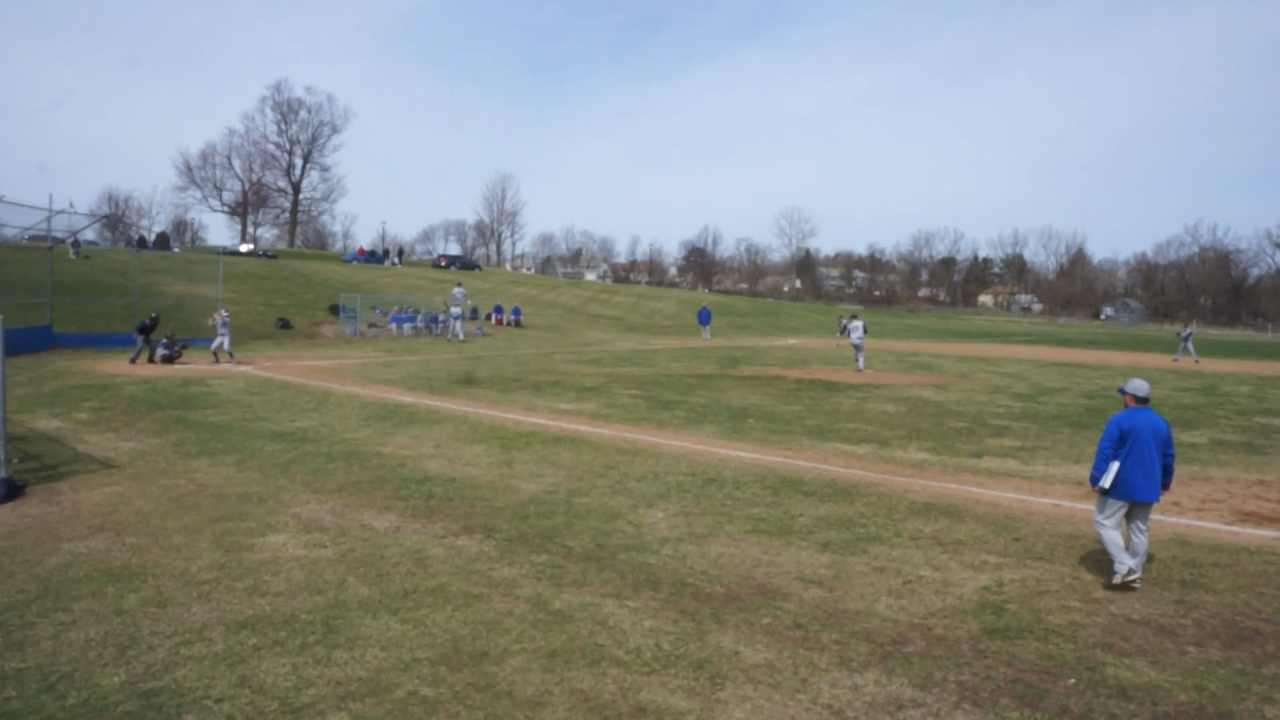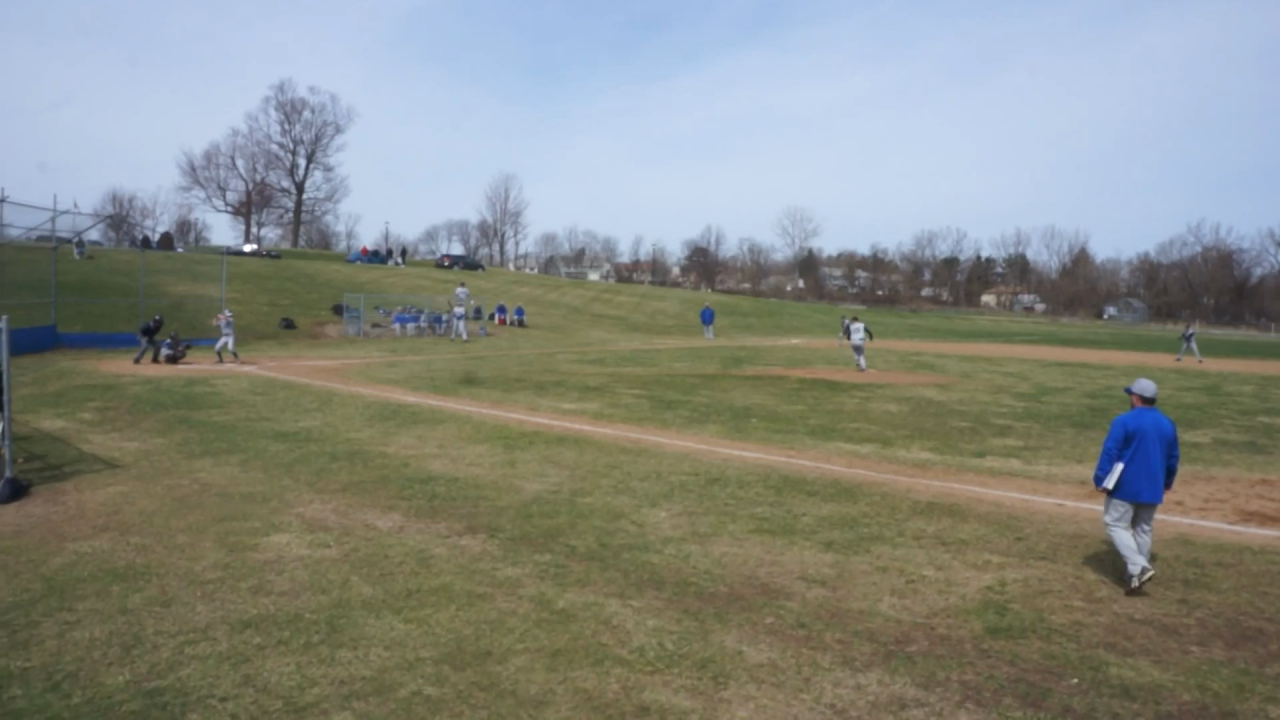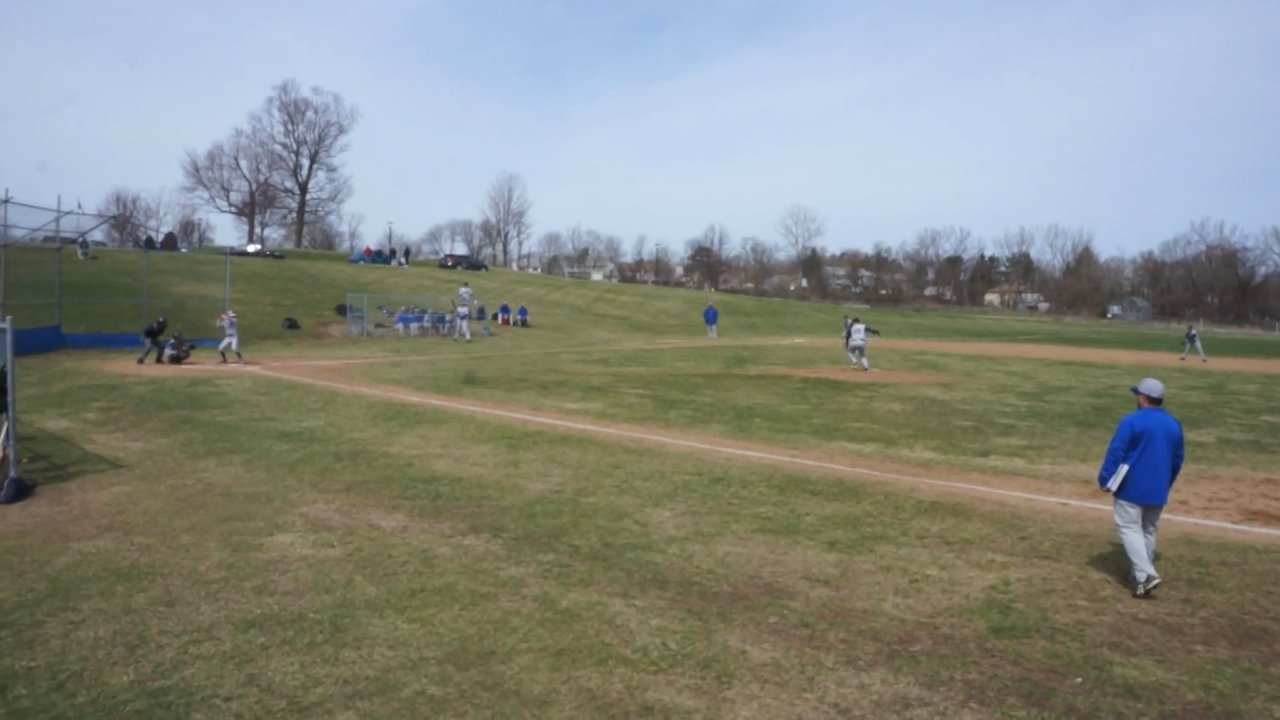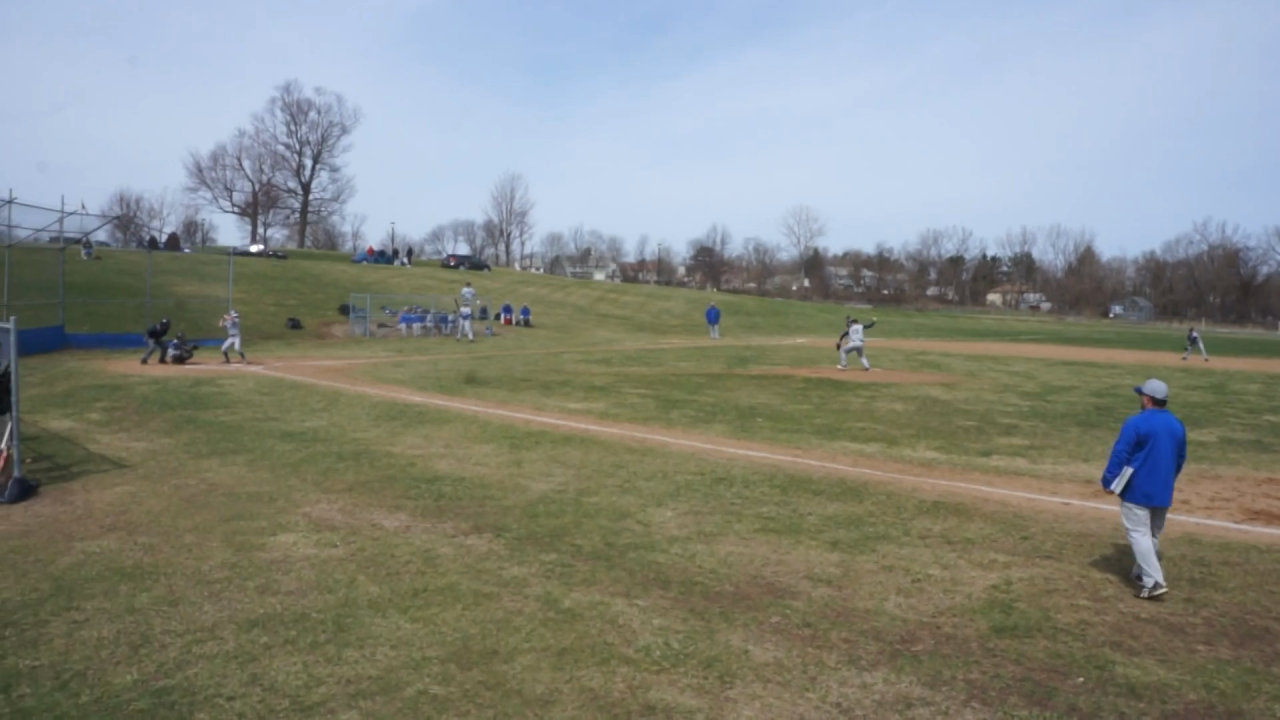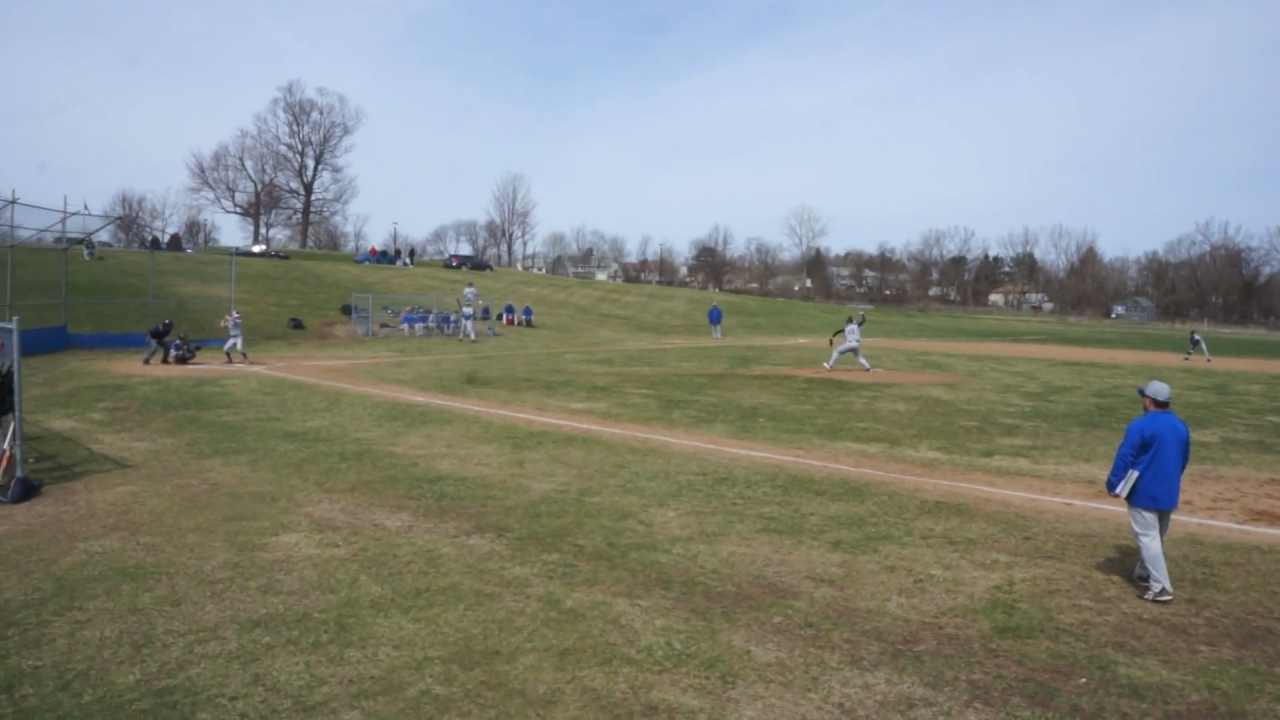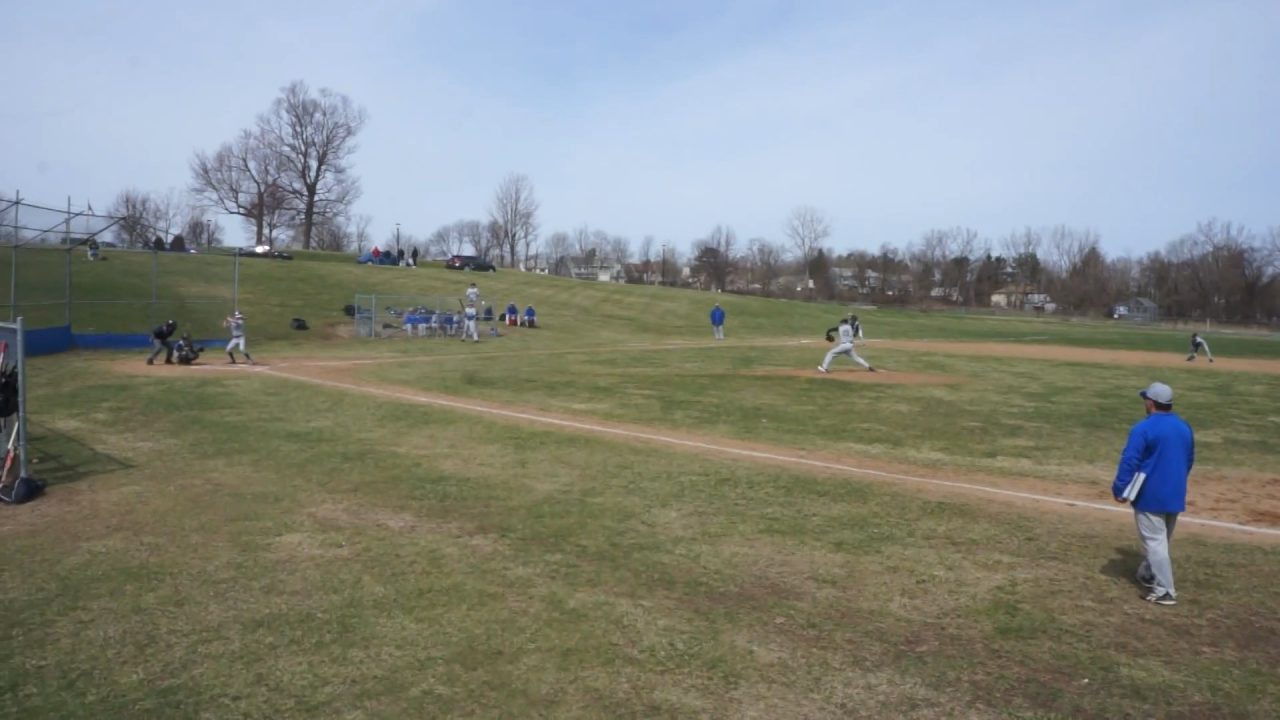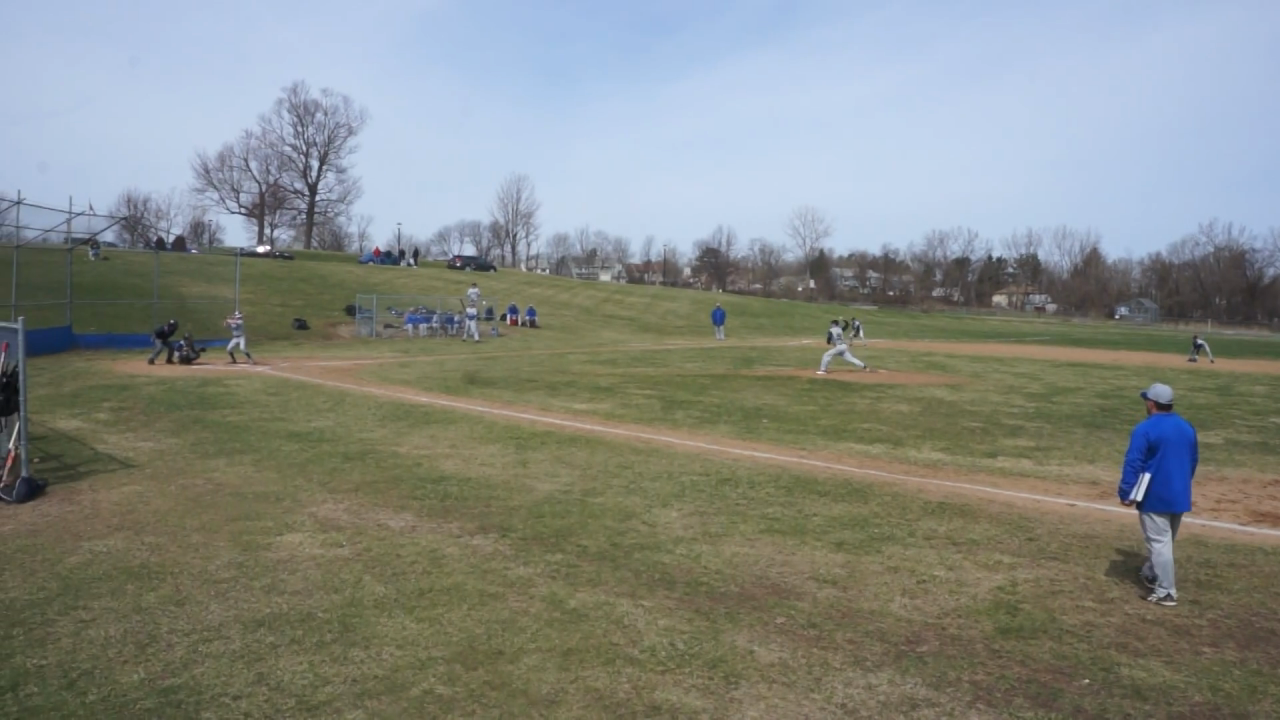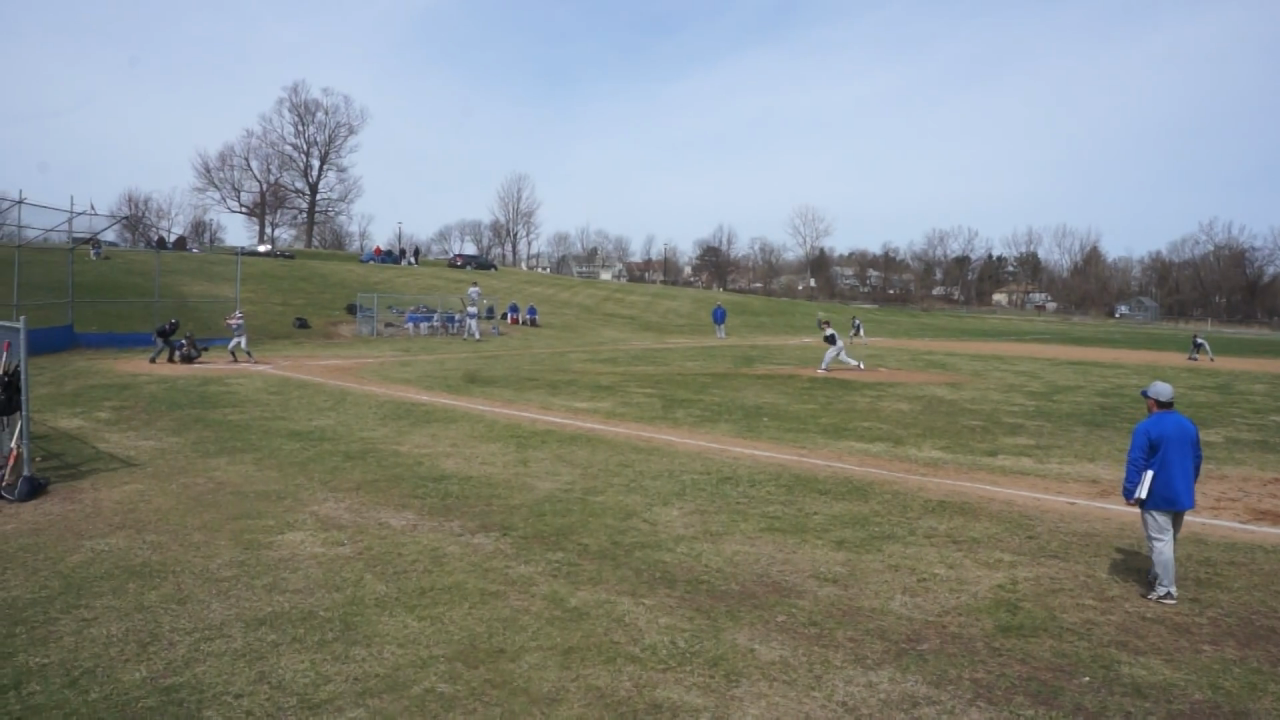
dt=0.1s
person 1, frame 1
left shoulder: (1119, 420)
right shoulder: (1161, 423)
left elbow: (1105, 451)
right elbow: (1169, 456)
left wrist: (1096, 480)
right wrist: (1165, 482)
left hip: (1120, 485)
right hip: (1148, 487)
left knee: (1105, 523)
right knee: (1139, 531)
left ankle: (1123, 568)
right ankle: (1133, 571)
person 1, frame 2
left shoulder: (1125, 420)
right shoulder: (1167, 424)
left elbow: (1110, 452)
right elbow: (1173, 457)
left wrist: (1100, 480)
right wrist: (1167, 482)
left hip: (1124, 486)
right hip: (1152, 488)
left knee: (1117, 526)
right knee: (1143, 531)
left ankle: (1139, 568)
right ankle: (1136, 574)
person 1, frame 3
left shoulder: (1132, 421)
right shoulder: (1174, 424)
left elbow: (1116, 452)
right elbow: (1178, 458)
left wrist: (1105, 479)
right wrist: (1168, 481)
left hip: (1131, 487)
right hip: (1158, 490)
left knee: (1130, 530)
right knee: (1148, 532)
left ankle: (1147, 576)
right ankle: (1141, 574)
person 1, frame 4
left shoulder: (1136, 423)
right shoulder: (1177, 425)
left elbow: (1120, 455)
right elbow: (1180, 458)
left wrist: (1109, 481)
left hip: (1137, 489)
right hip: (1163, 490)
left knee: (1138, 534)
right knee: (1152, 534)
left ankle: (1154, 581)
right ankle: (1142, 575)
person 1, frame 5
left shoulder: (1140, 425)
right shoulder: (1181, 427)
left elbow: (1124, 458)
right elbow: (1184, 459)
left wrist: (1113, 485)
left hip: (1143, 492)
right hip: (1169, 492)
left knee: (1147, 537)
right knee: (1155, 536)
left ankle: (1160, 587)
right ankle: (1144, 574)
person 1, frame 6
left shoulder: (1144, 428)
right shoulder: (1185, 428)
left elbow: (1129, 462)
right elbow: (1189, 461)
left wrist: (1120, 490)
left hip: (1150, 495)
right hip: (1176, 495)
left knee: (1155, 541)
right knee: (1161, 539)
left ankle: (1164, 591)
right ankle: (1147, 574)
person 1, frame 7
left shoulder: (1145, 429)
right shoulder: (1187, 427)
left elbow: (1133, 464)
right elbow: (1193, 461)
left wrist: (1126, 493)
left hip: (1155, 497)
right hip: (1180, 495)
left knee: (1159, 542)
right knee: (1166, 539)
left ankle: (1165, 592)
right ankle: (1150, 575)
person 1, frame 8
left shoulder: (1146, 427)
right shoulder: (1189, 425)
left elbow: (1136, 463)
right elbow: (1197, 458)
left wrist: (1131, 492)
left hip: (1157, 494)
right hip: (1182, 493)
left knee: (1160, 540)
right knee: (1169, 538)
left ankle: (1165, 590)
right ankle: (1159, 577)
